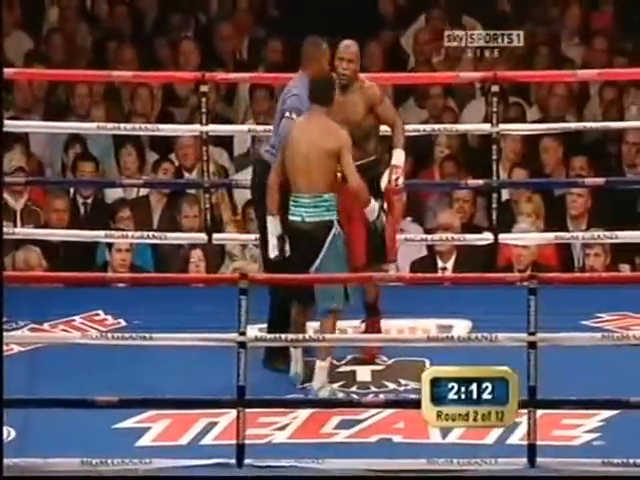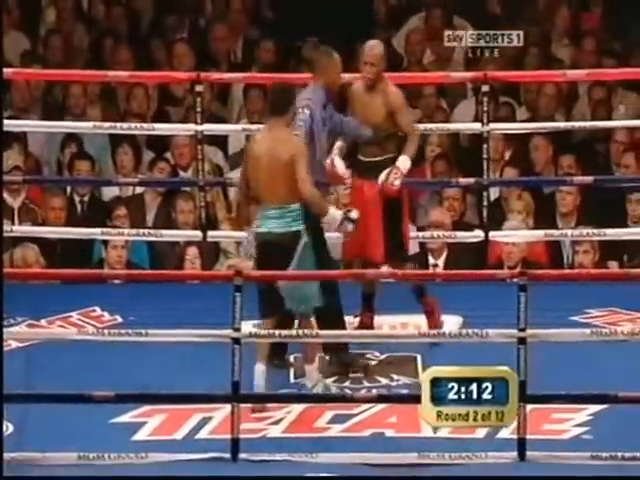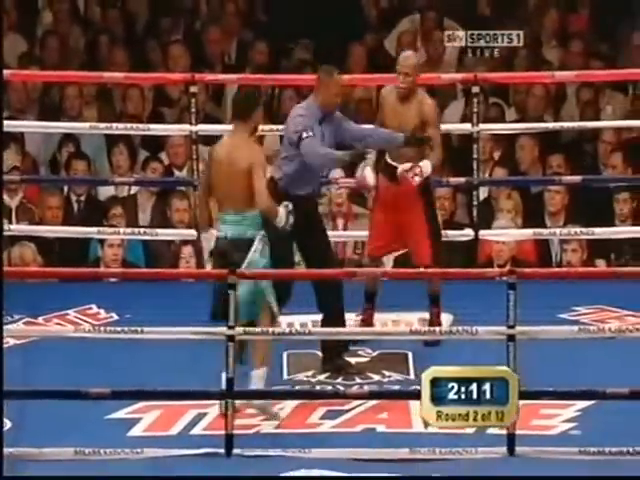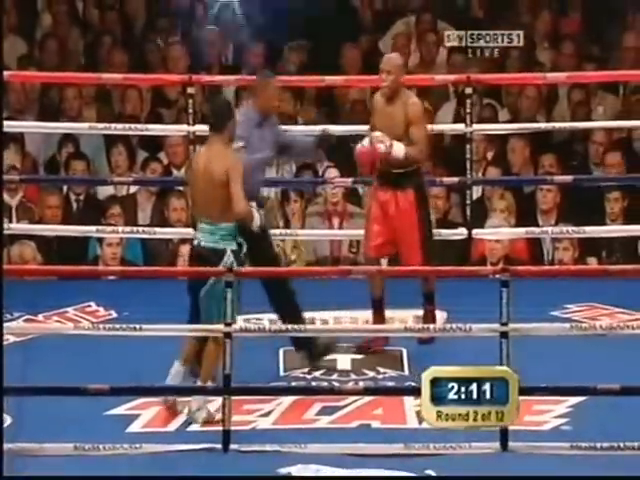
dt=0.4s
person 1, frame 1
left shoulder: (292, 131)
right shoulder: (338, 135)
left elbow: (274, 182)
right elbow: (354, 184)
left wrist: (274, 228)
right wrist: (375, 210)
left hip: (295, 220)
right hip: (324, 222)
left knee: (300, 296)
right knee: (329, 302)
left ankle: (296, 364)
right ankle: (320, 380)
person 1, frame 2
left shoulder: (253, 143)
right shoulder: (295, 144)
left elbow: (244, 195)
right elbow: (307, 192)
right wrist: (339, 217)
left hip: (264, 232)
right hip: (290, 230)
left knee: (269, 312)
right knee: (305, 307)
left ankle: (260, 381)
right ankle: (312, 377)
person 1, frame 3
left shoulder: (217, 149)
right shoulder: (254, 151)
left elbow: (204, 197)
right elbow: (263, 203)
right wrist: (283, 215)
left hip: (223, 237)
right hip: (249, 236)
left knee: (231, 318)
right knee: (265, 314)
right ankle: (256, 389)
person 1, frame 4
left shoulder: (198, 158)
right shoulder: (231, 161)
right elbow: (238, 209)
right wrist: (254, 218)
left hip: (201, 244)
right hip: (221, 248)
left knee: (204, 322)
right knee: (217, 328)
left ankle: (174, 383)
right ankle: (199, 403)
person 2, frame 1
left shoulder: (304, 93)
right shoulder: (297, 96)
right elbow: (284, 140)
right hip: (272, 180)
right knee: (283, 266)
left ankle: (286, 344)
right ankle: (277, 350)
person 2, frame 2
left shoulder: (323, 105)
right shoulder: (308, 102)
left elbow: (343, 125)
right elbow: (298, 131)
left wrist: (374, 135)
right knee: (321, 270)
person 2, frame 3
left shoulder: (332, 119)
right shoulder: (301, 117)
left elbow: (363, 135)
right elbow: (315, 155)
left wrist: (405, 139)
right wrist: (348, 157)
left hip: (306, 202)
right hip: (281, 200)
left knee: (328, 274)
right knee: (280, 281)
left ankle: (334, 354)
person 2, frame 4
left shoulder: (268, 121)
right shoulder: (239, 122)
left elbow: (287, 144)
right elbow: (240, 165)
left wrist: (315, 144)
right wrist: (270, 155)
left hip: (248, 205)
left knee: (272, 270)
left ankle: (303, 340)
person 3, frame 1
left shoulder: (370, 91)
right shoulder: (330, 97)
left elbow: (397, 125)
left wrist: (398, 160)
left hip: (371, 175)
left knee: (371, 256)
right knee: (356, 257)
left ankle: (376, 328)
right ankle: (371, 320)
person 3, frame 2
left shoulder: (393, 96)
right shoulder: (355, 90)
left elbow: (413, 136)
left wrist: (402, 165)
right wrist: (336, 153)
left hip: (386, 173)
right hip: (361, 172)
left knee: (394, 251)
right knee: (360, 250)
left ankle: (428, 306)
right ankle: (366, 316)
person 3, frame 3
left shoulder: (427, 106)
right shoulder: (385, 94)
left elbow: (437, 151)
left wrist: (423, 169)
right wrist: (368, 162)
left hip: (415, 182)
right hip: (387, 177)
left knee: (427, 254)
right knee: (375, 250)
left ankle: (435, 315)
right ankle: (367, 313)
person 3, frame 4
left shoulder: (413, 105)
right shoulder: (377, 101)
left elbow: (421, 153)
left wrist: (392, 147)
right wrist: (368, 148)
left hip: (408, 184)
right hip: (383, 183)
left knee: (419, 257)
right knee: (372, 255)
left ankle: (429, 314)
right ankle: (379, 326)
